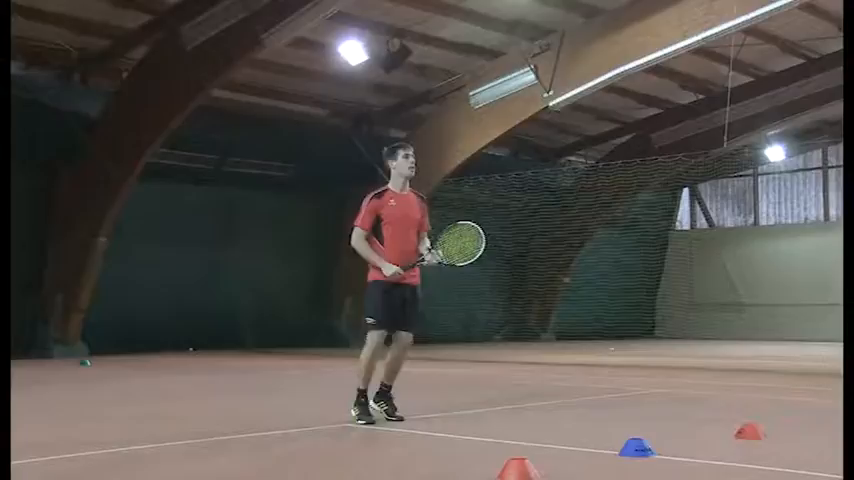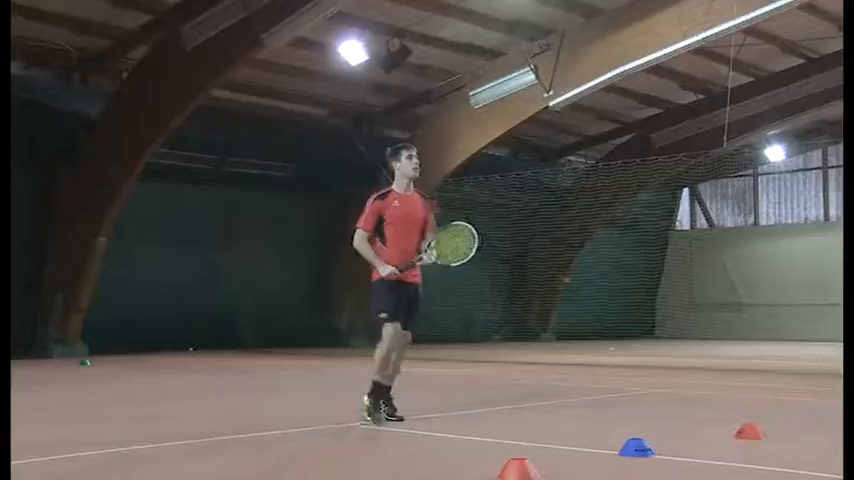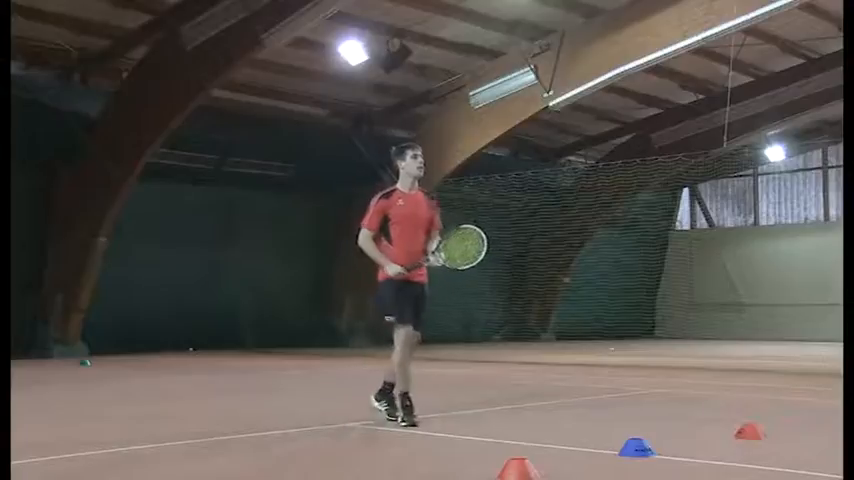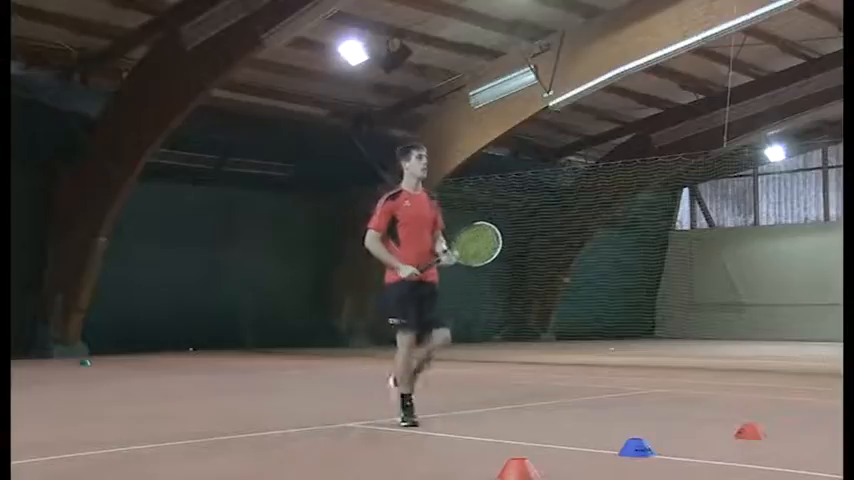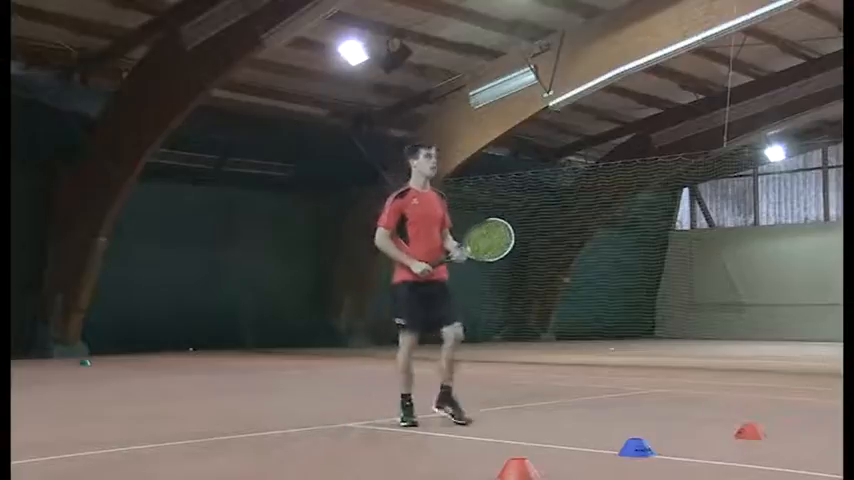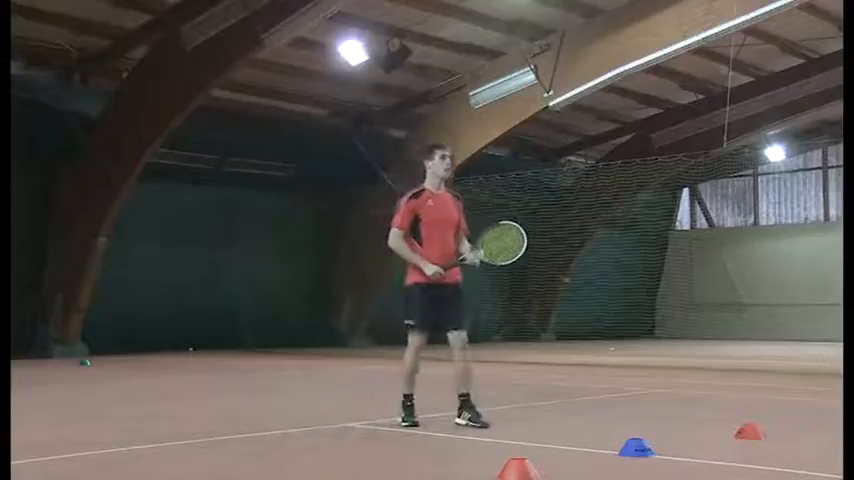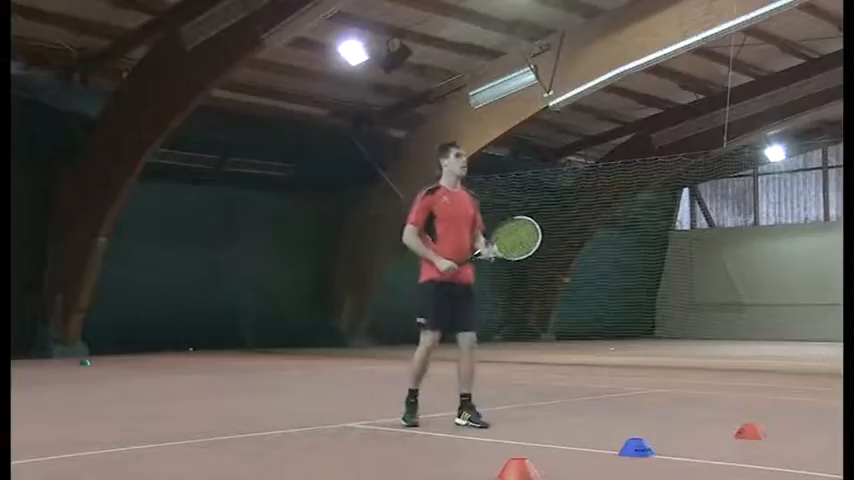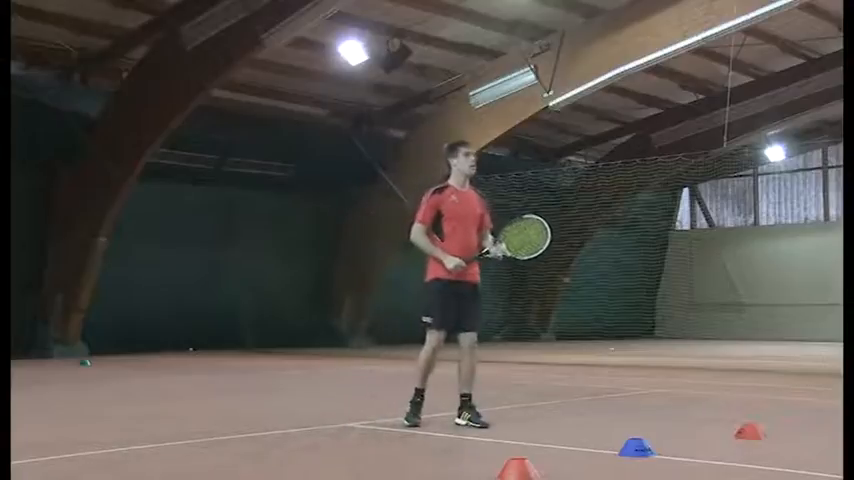
dt=0.2s
person 1, frame 1
left shoulder: (419, 201)
right shoulder: (376, 199)
right elbow: (357, 239)
left wrist: (428, 252)
right wrist: (384, 265)
left hip: (410, 282)
right hip: (382, 281)
left knee: (404, 341)
right knee: (375, 340)
left ankle: (383, 395)
right ankle: (361, 401)
person 1, frame 2
left shoulder: (424, 202)
right shoulder: (380, 200)
left elbow: (428, 236)
right elbow: (359, 240)
left wrist: (427, 252)
right wrist: (380, 265)
left hip: (412, 280)
right hip: (385, 279)
left knee: (403, 340)
right knee: (392, 334)
left ankle: (381, 395)
right ankle: (375, 392)
person 1, frame 3
left shoulder: (428, 201)
right shoulder: (385, 199)
left elbow: (433, 237)
right elbow: (364, 239)
left wrist: (434, 252)
right wrist: (388, 264)
left hip: (418, 280)
right hip: (393, 280)
left knee: (410, 342)
right knee: (404, 337)
left ankle: (384, 393)
right ankle: (405, 405)
person 1, frame 4
left shoulder: (431, 201)
right shoulder: (391, 201)
right elbow: (371, 241)
left wrist: (443, 252)
right wrist: (400, 266)
left hip: (428, 281)
right hip: (400, 282)
left knee: (441, 337)
right knee: (405, 341)
left ankle: (403, 379)
right ankle: (406, 405)
person 1, frame 5
left shoulder: (439, 199)
right shoulder: (400, 199)
right elbow: (381, 239)
left wrist: (454, 249)
right wrist: (412, 263)
left hip: (438, 280)
right hip: (409, 281)
left knee: (454, 335)
right knee: (408, 343)
left ankle: (445, 398)
right ankle: (406, 405)
person 1, frame 6
left shoulder: (455, 201)
right shoulder: (413, 199)
right elbow: (394, 240)
left wrist: (469, 252)
right wrist: (424, 265)
left hip: (451, 283)
right hip: (421, 283)
left knee: (460, 342)
right knee: (416, 343)
left ankle: (465, 407)
right ankle: (407, 405)
person 1, frame 7
left shoulder: (470, 199)
right shoulder: (429, 196)
right elbow: (408, 236)
left wrist: (484, 248)
right wrist: (438, 260)
left hip: (464, 281)
right hip: (435, 280)
left knee: (468, 343)
right knee: (429, 341)
left ankle: (465, 407)
right ankle: (411, 401)
person 1, frame 8
left shoulder: (478, 199)
right shoulder: (437, 195)
right elbow: (416, 234)
left wrist: (492, 247)
right wrist: (445, 258)
left hip: (470, 280)
right hip: (441, 279)
left knee: (469, 343)
right knee: (434, 341)
left ankle: (465, 407)
right ankle: (416, 401)
